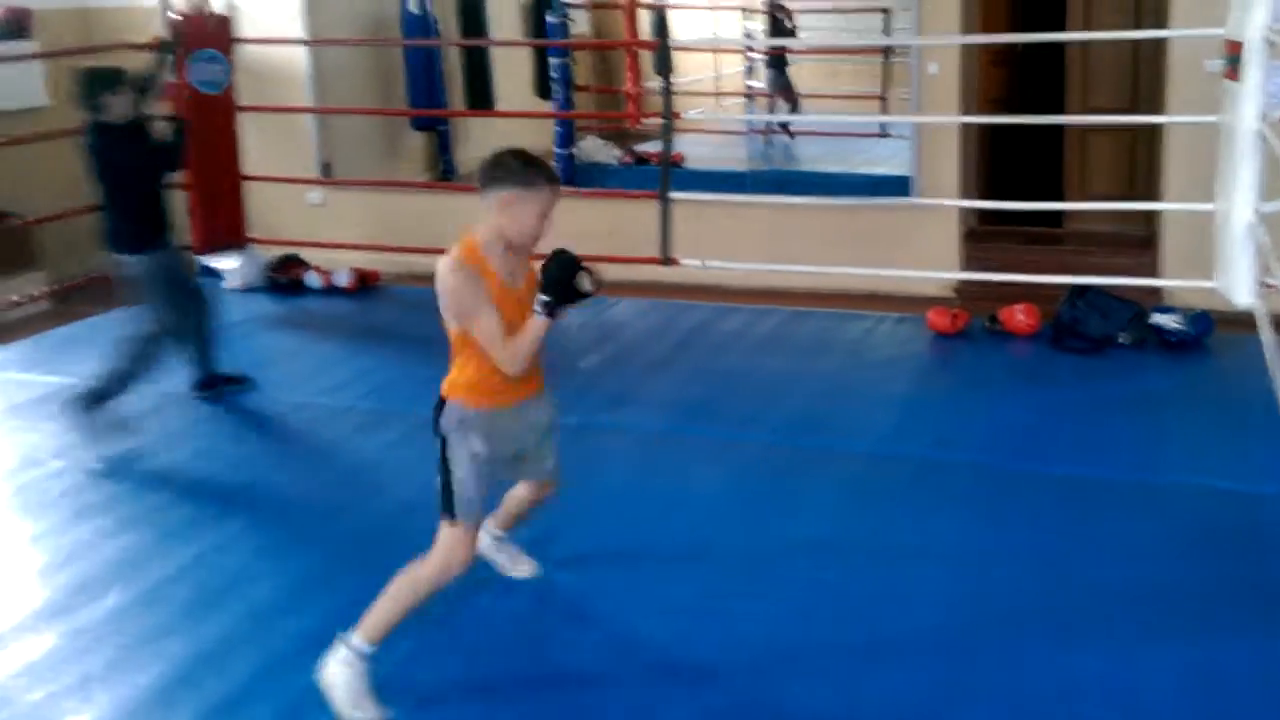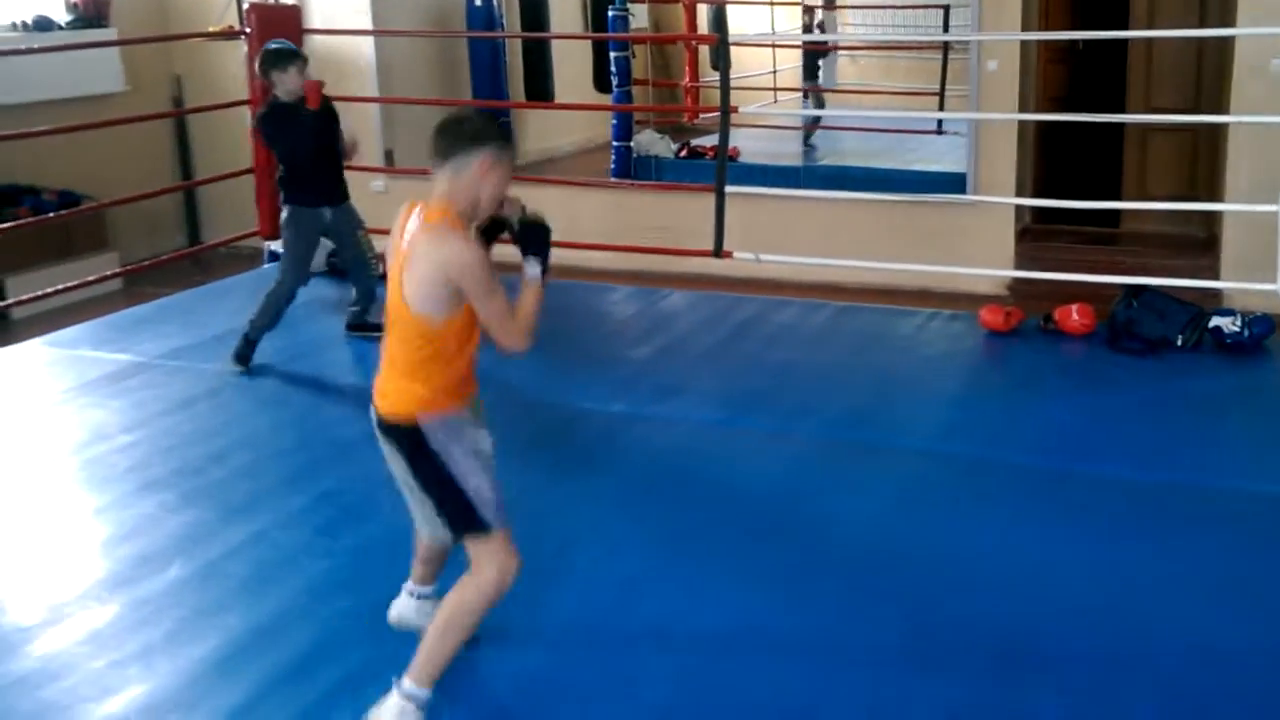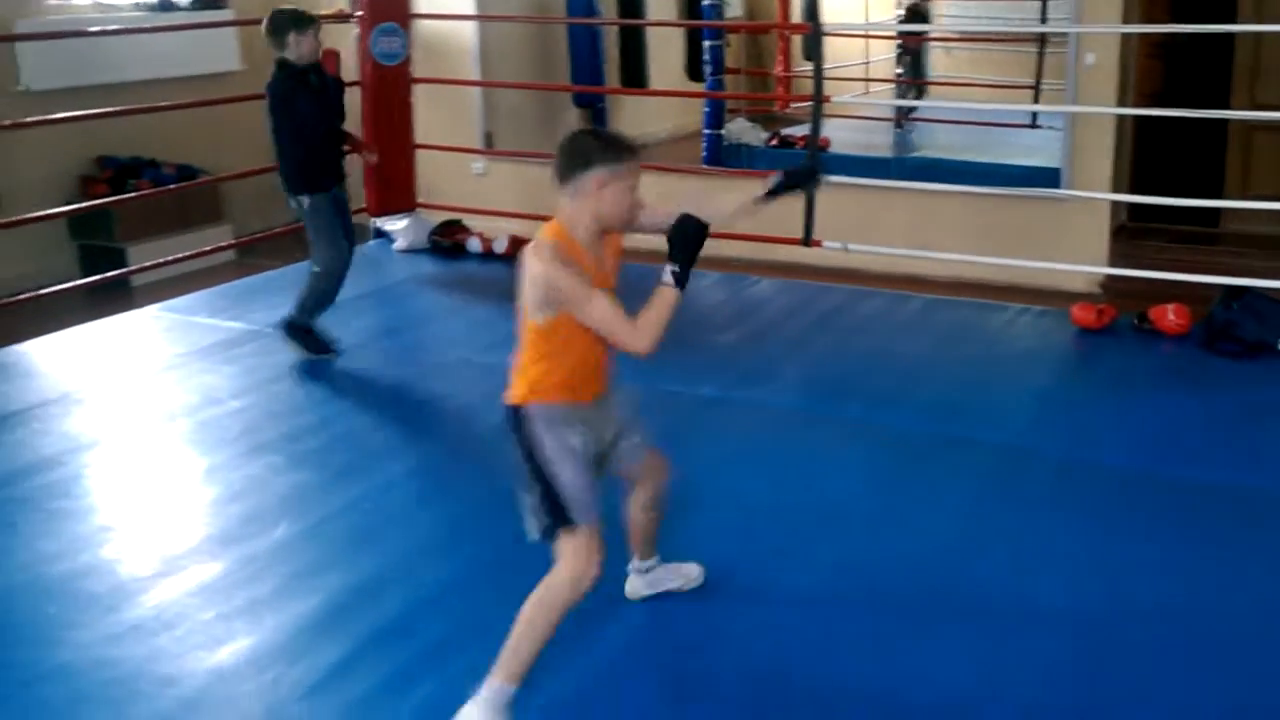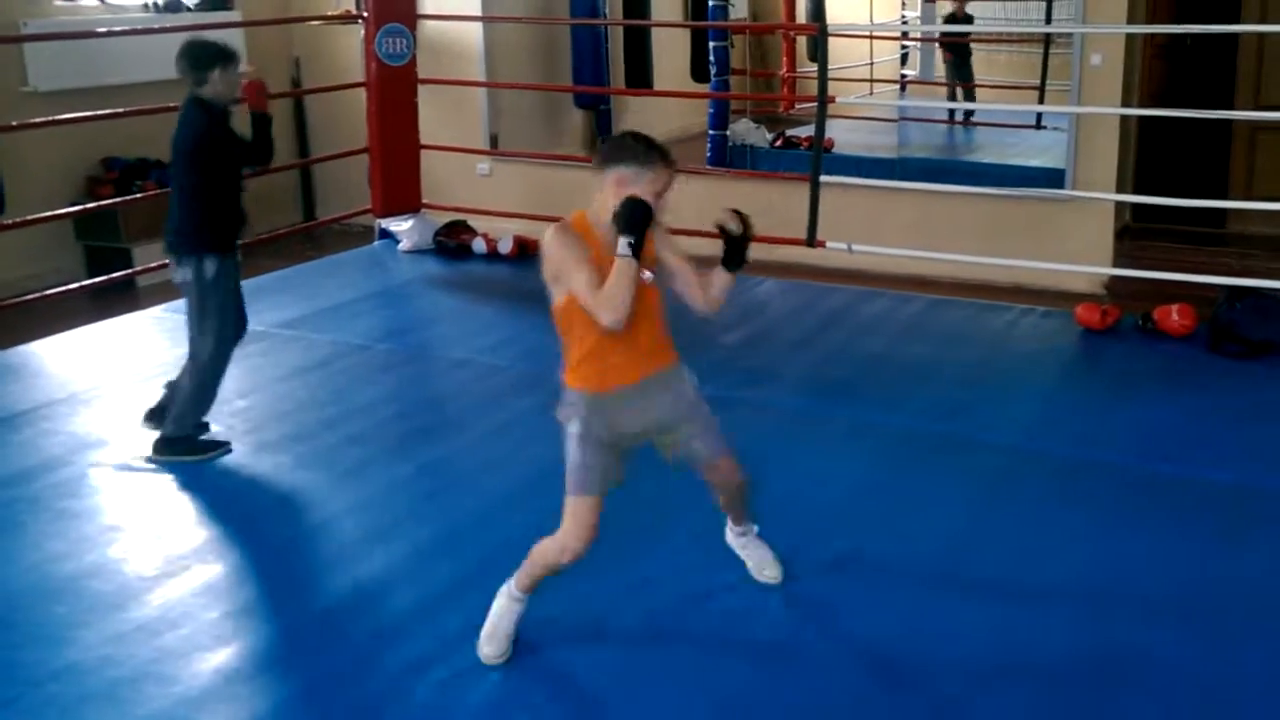
dt=0.7s
person 1, frame 1
left shoulder: (514, 257)
right shoulder: (461, 272)
left elbow: (527, 313)
right elbow: (509, 361)
left wrist: (571, 290)
right wrist: (547, 303)
left hip: (524, 405)
right hip: (473, 415)
left knee: (540, 485)
right knee: (452, 557)
left ankle: (493, 537)
right ankle: (347, 659)
person 1, frame 2
left shoulder: (414, 219)
right shoulder: (455, 250)
right elbow: (514, 338)
right wrist: (536, 261)
left hip: (405, 406)
right hip: (425, 421)
left knee: (447, 515)
right knee: (495, 564)
left ankle: (416, 599)
person 1, frame 3
left shoulder: (611, 226)
right shoulder: (549, 263)
left elbow: (697, 222)
right elbow: (639, 339)
left wrist: (773, 190)
right wrist: (679, 267)
left hip: (594, 400)
right hip: (547, 416)
left knee: (654, 476)
right knee: (579, 569)
left ankle: (644, 569)
person 1, frame 4
left shoulder: (651, 237)
right shoulder: (562, 239)
left elbow: (706, 302)
right elbow: (611, 317)
left wrist: (733, 254)
right wrist: (629, 240)
left hip: (663, 384)
right hip: (595, 403)
left knee: (729, 476)
right knee: (575, 542)
left ankle: (741, 533)
right ankle: (513, 596)
person 2, frame 1
left shoulder: (117, 131)
right shoulder: (109, 141)
right elbow: (170, 161)
right wrist: (178, 121)
left hip: (154, 240)
right hip: (140, 247)
left knee: (194, 303)
right knee: (167, 323)
left ankle: (208, 377)
right ankle: (100, 392)
person 2, frame 2
left shoulder: (318, 102)
right shoulder: (270, 118)
left elbow: (332, 138)
right elbow: (304, 153)
left wrist: (346, 146)
right wrist: (312, 110)
left hip: (336, 202)
right hip: (301, 208)
left knee: (363, 267)
right knee: (290, 279)
left ankle: (357, 319)
right ankle: (251, 337)
person 2, frame 3
left shoulder: (311, 74)
right shoulder: (285, 84)
right elbow: (328, 120)
left wrist: (350, 140)
right wrist: (334, 80)
left hip: (330, 178)
right hip: (309, 186)
left knee: (340, 252)
right knee: (333, 260)
left ankle: (306, 320)
right ankle: (298, 322)
person 2, frame 4
left shoulder: (200, 116)
right shoulder: (206, 123)
right elbow: (258, 157)
right wrist: (260, 112)
left hip: (208, 242)
right hip: (202, 249)
left knee: (228, 329)
right knee: (214, 341)
left ankle: (170, 407)
right ankle: (175, 435)
